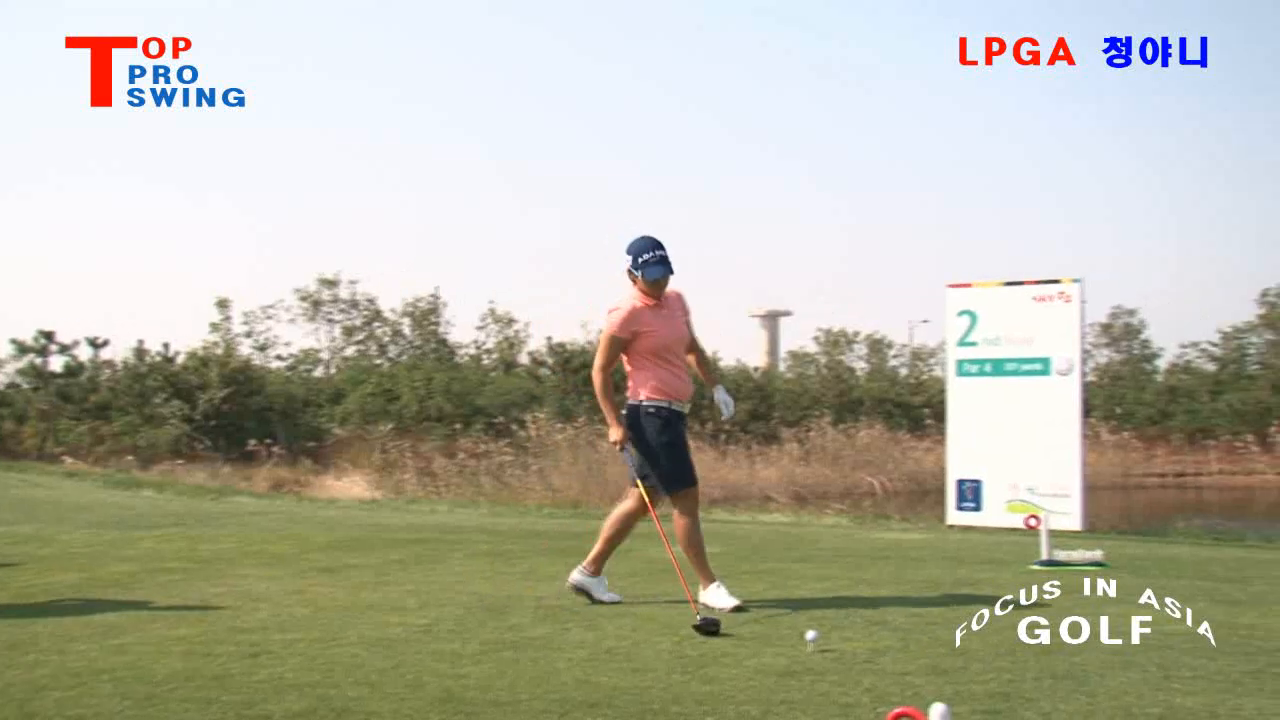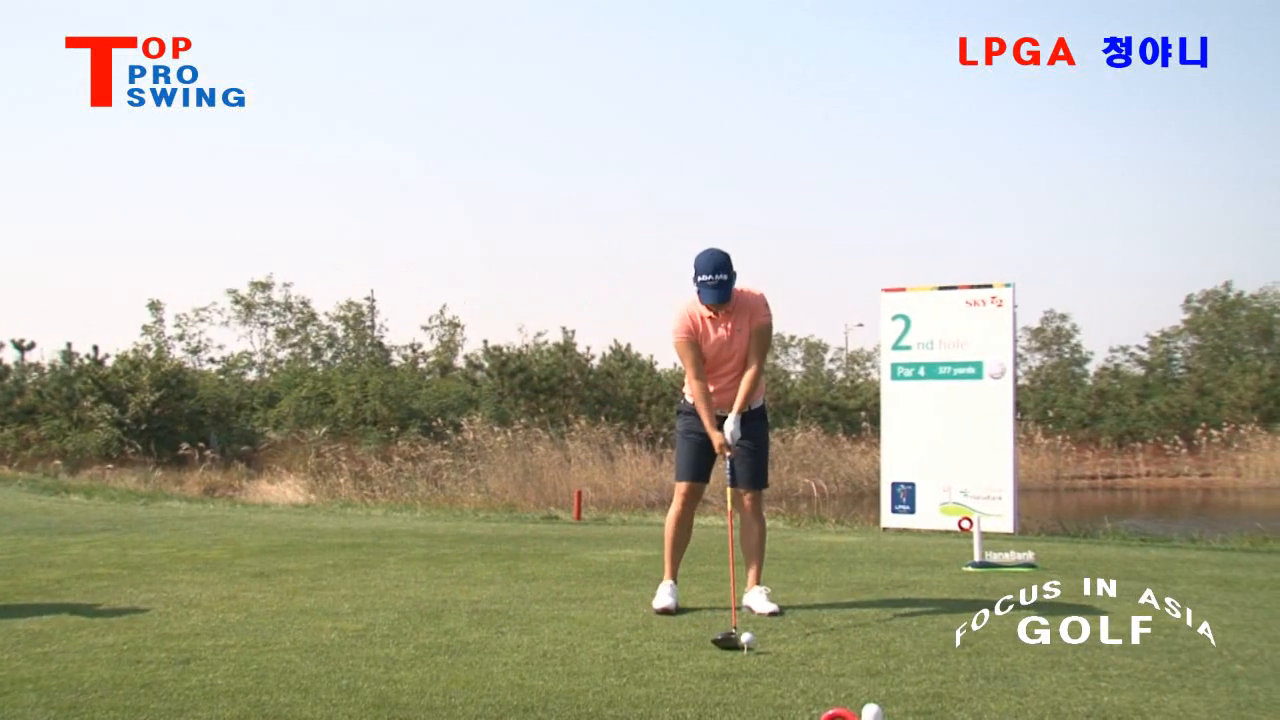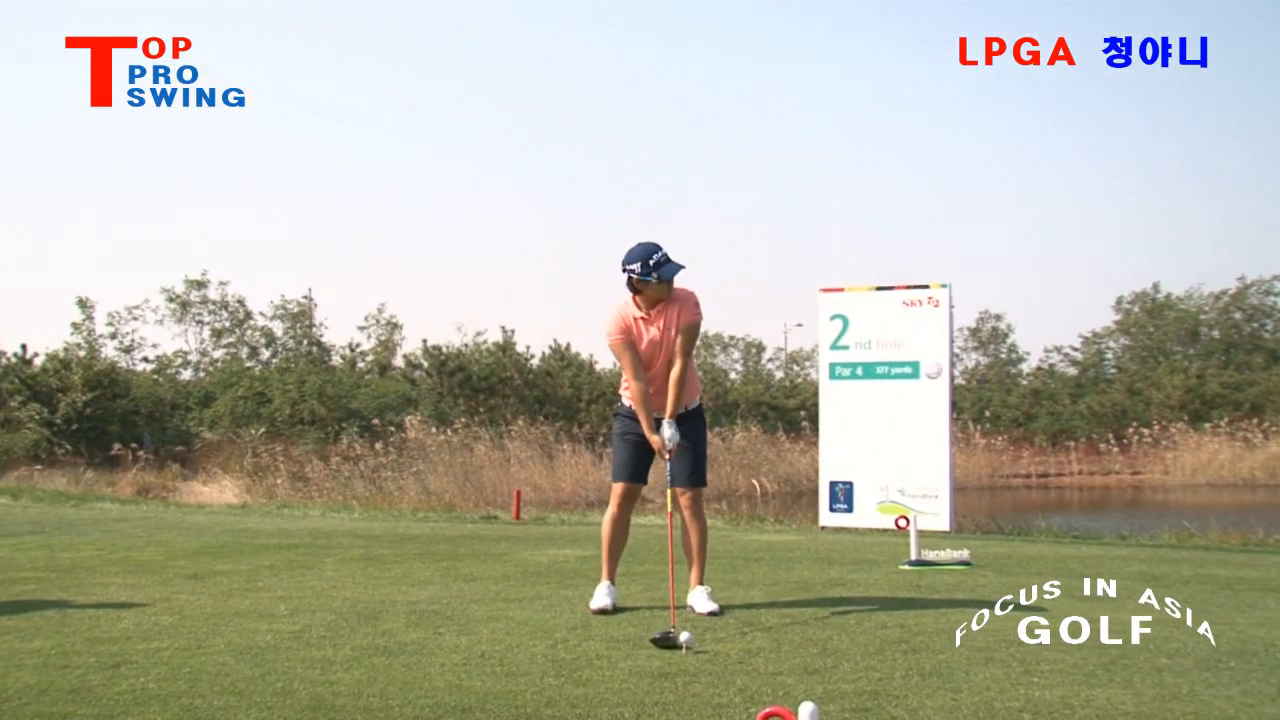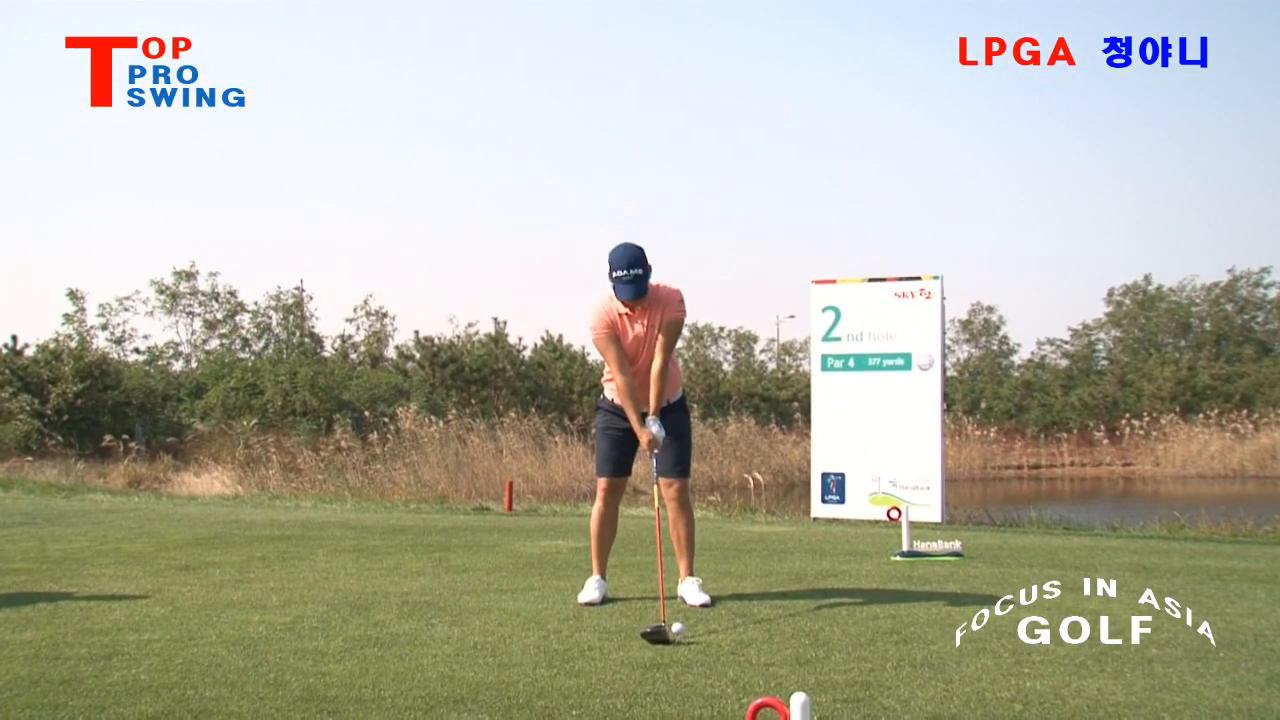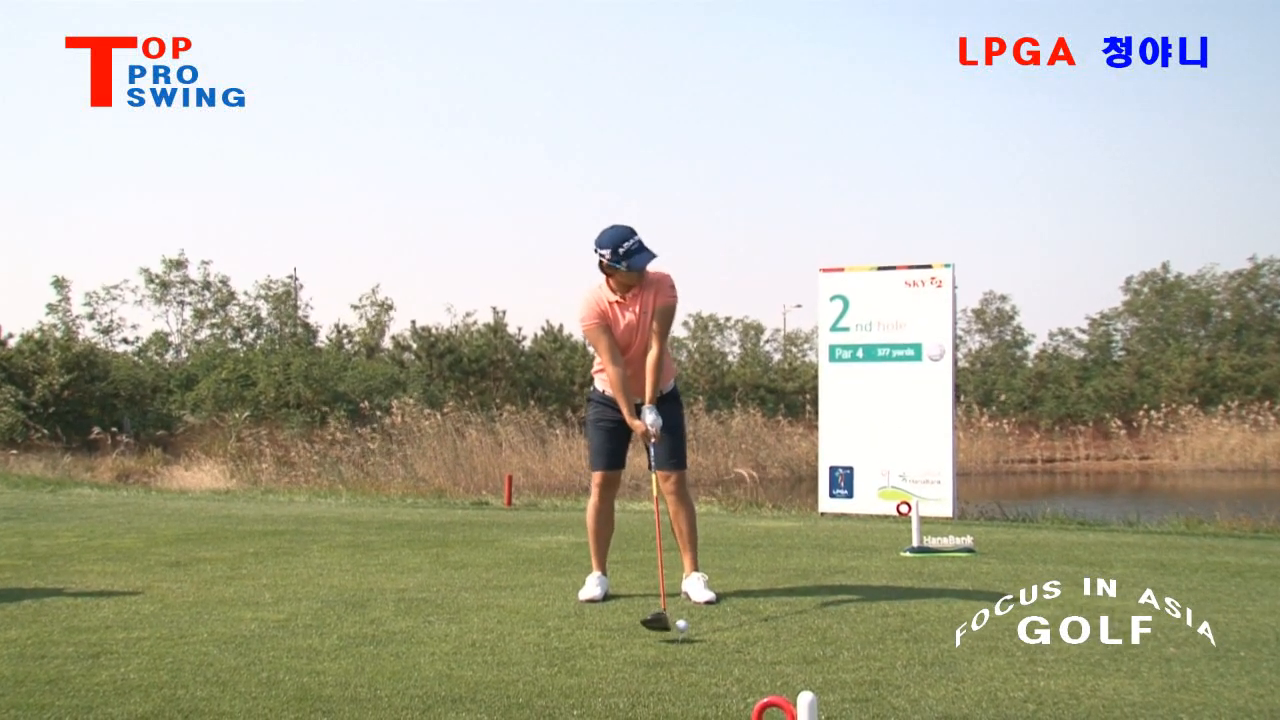
dt=1s
person 1, frame 1
left shoulder: (676, 300)
right shoulder: (627, 313)
left elbow: (692, 347)
right elbow: (600, 370)
left wrist: (715, 385)
right wrist: (615, 422)
left hip: (674, 414)
right hip: (652, 415)
left knee: (643, 500)
right knee: (687, 499)
left ankle: (589, 571)
right ankle: (708, 585)
person 1, frame 2
left shoulder: (756, 304)
right shoulder: (686, 318)
left elbow: (755, 364)
right elbow: (696, 379)
left wrist: (735, 416)
right wrist: (713, 431)
left hip: (748, 414)
right hip: (698, 413)
left knee: (750, 500)
right knee: (685, 495)
left ankle: (754, 589)
right ankle: (668, 583)
person 1, frame 3
left shoulder: (686, 302)
right shoulder: (620, 319)
left elbow: (680, 364)
right elbow: (636, 379)
left wrist: (671, 421)
right wrist: (651, 433)
left hip: (684, 414)
right hip: (634, 414)
left knee: (690, 499)
right knee: (622, 496)
left ankle: (698, 589)
right ankle: (607, 584)
person 1, frame 4
left shoulder: (671, 299)
right shoulder: (603, 315)
left elbow: (661, 361)
right elbow: (621, 374)
left wrist: (654, 417)
right wrist: (638, 427)
left hip: (668, 405)
right hip: (617, 407)
left knee: (676, 490)
right knee: (607, 489)
left ankle: (688, 580)
right ankle: (597, 578)
person 1, frame 5
left shoulder: (662, 285)
right shoulder: (593, 304)
left elbow: (655, 348)
right elbow: (613, 365)
left wrist: (650, 406)
right wrist: (631, 419)
left hip: (661, 395)
right hip: (608, 400)
left knee: (674, 482)
right knee: (602, 484)
left ankle: (692, 575)
right ankle: (598, 575)
